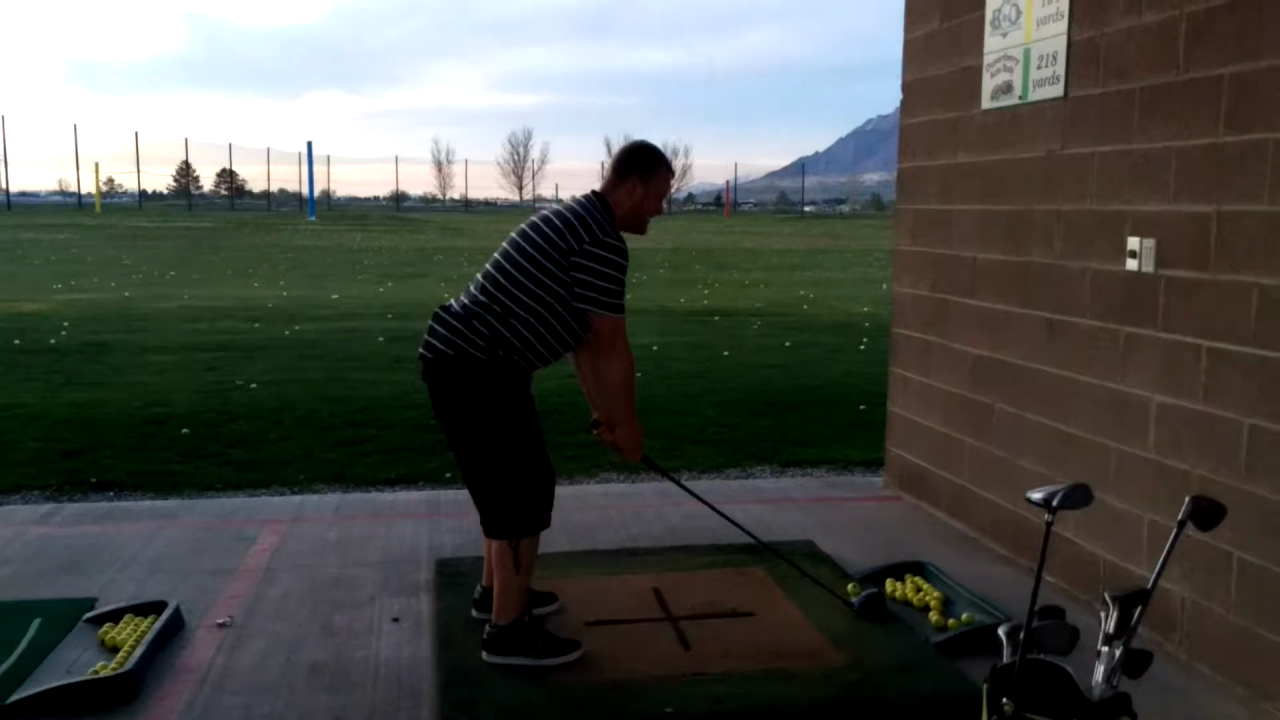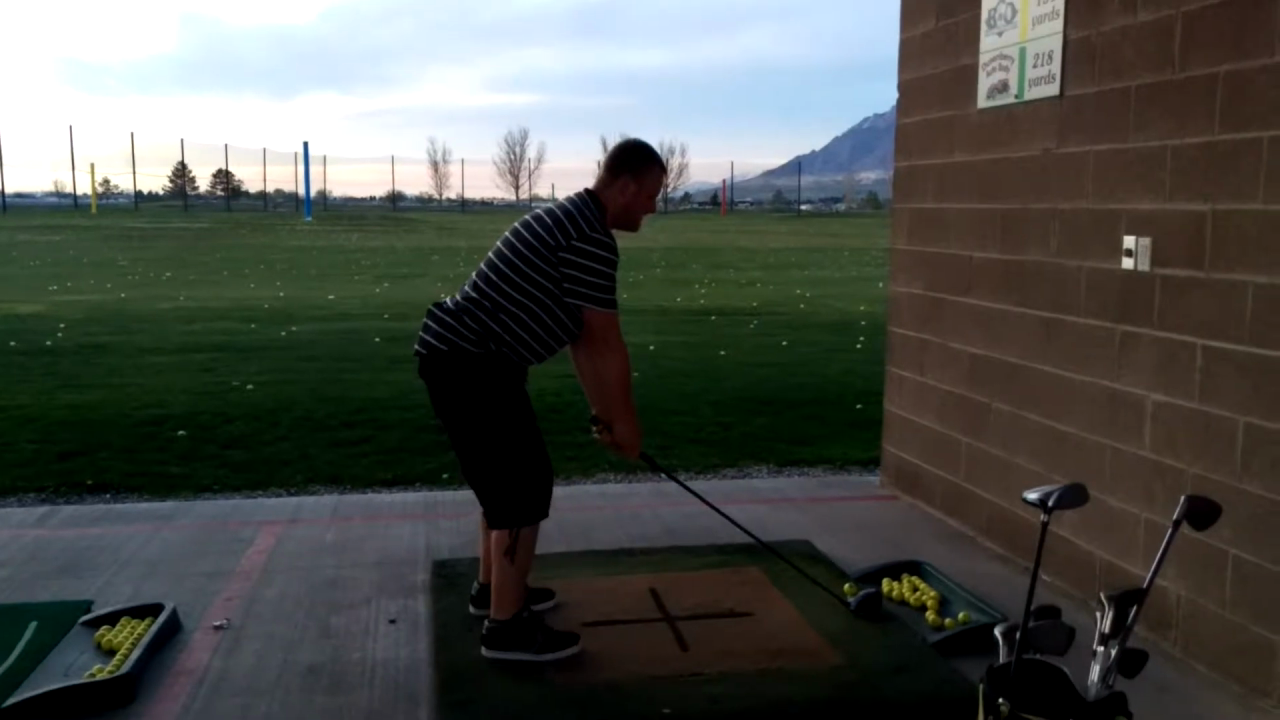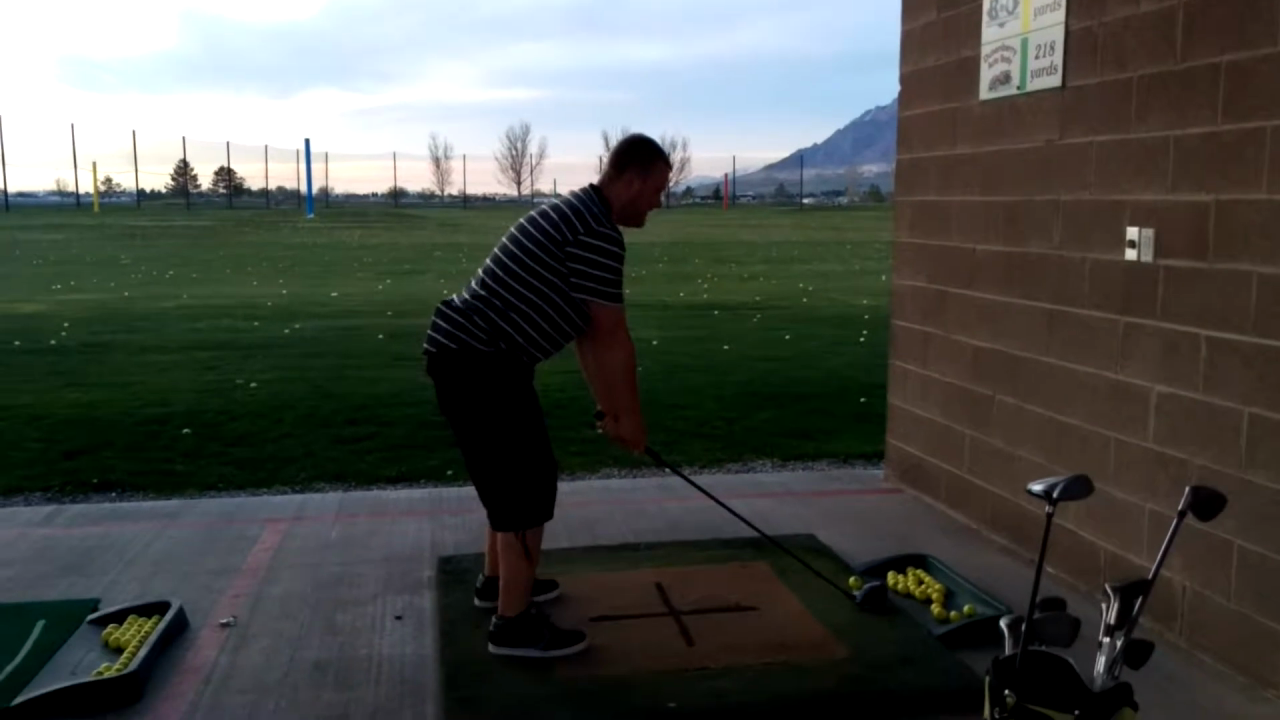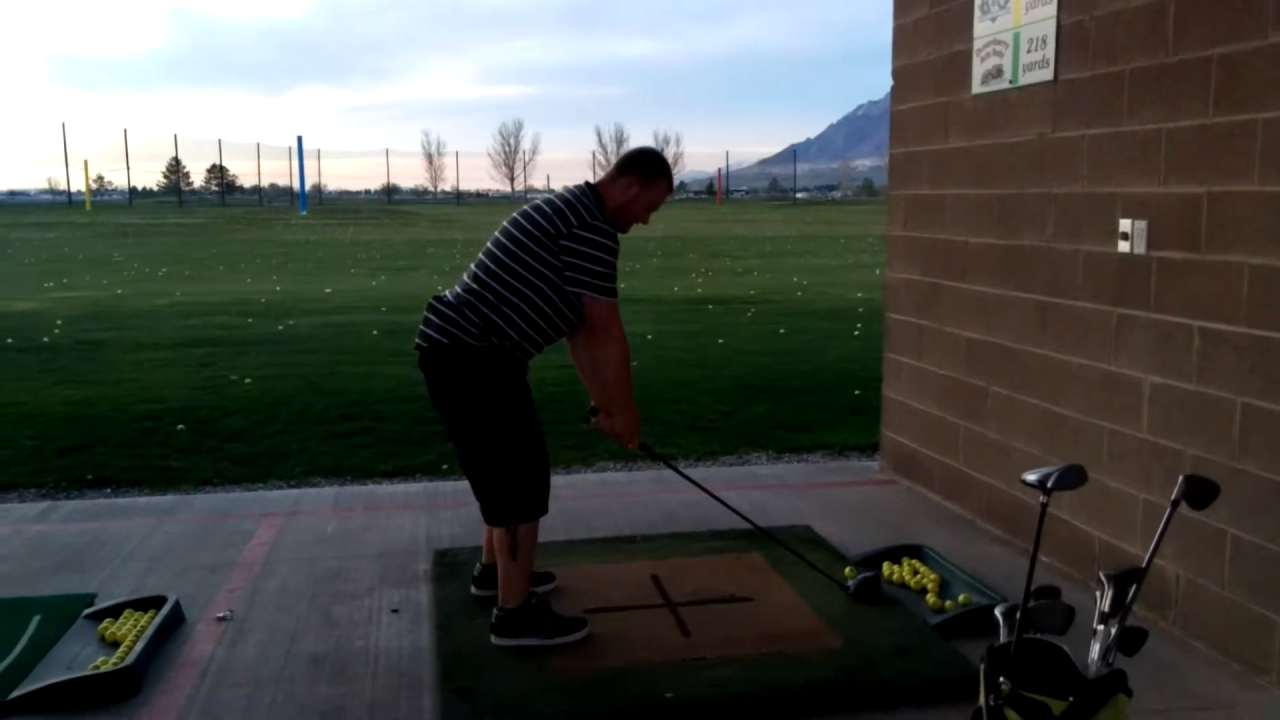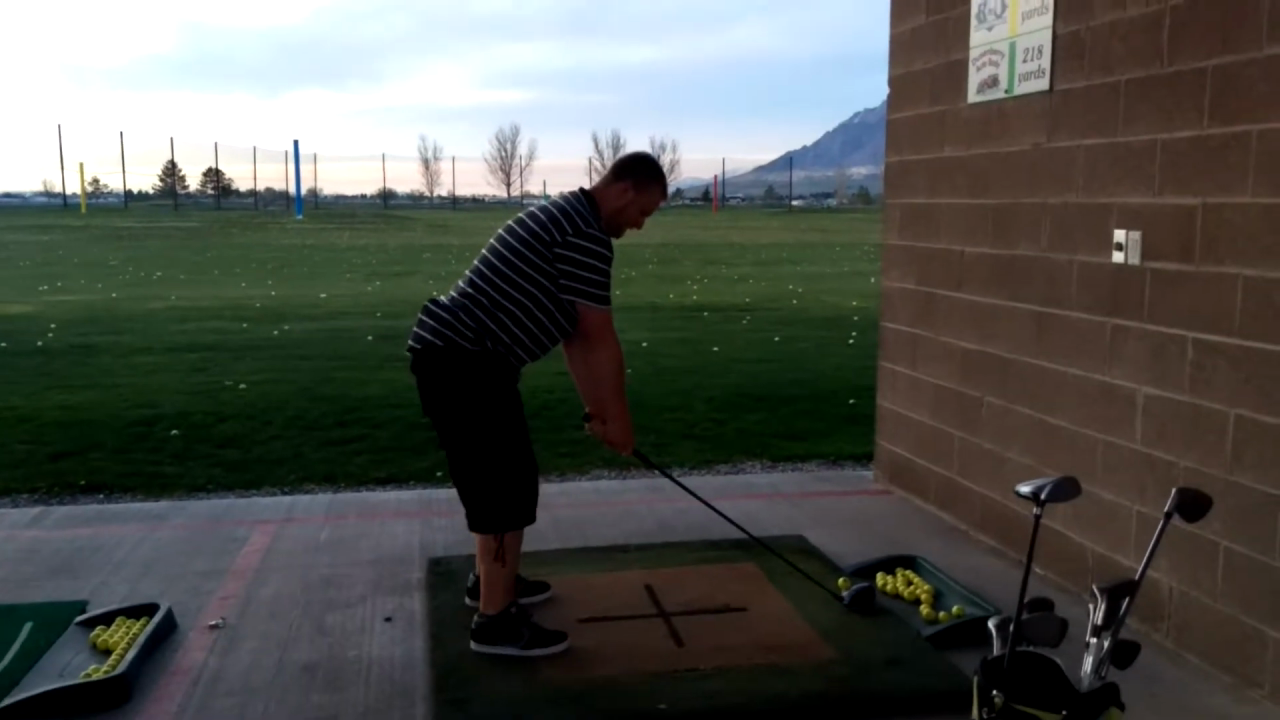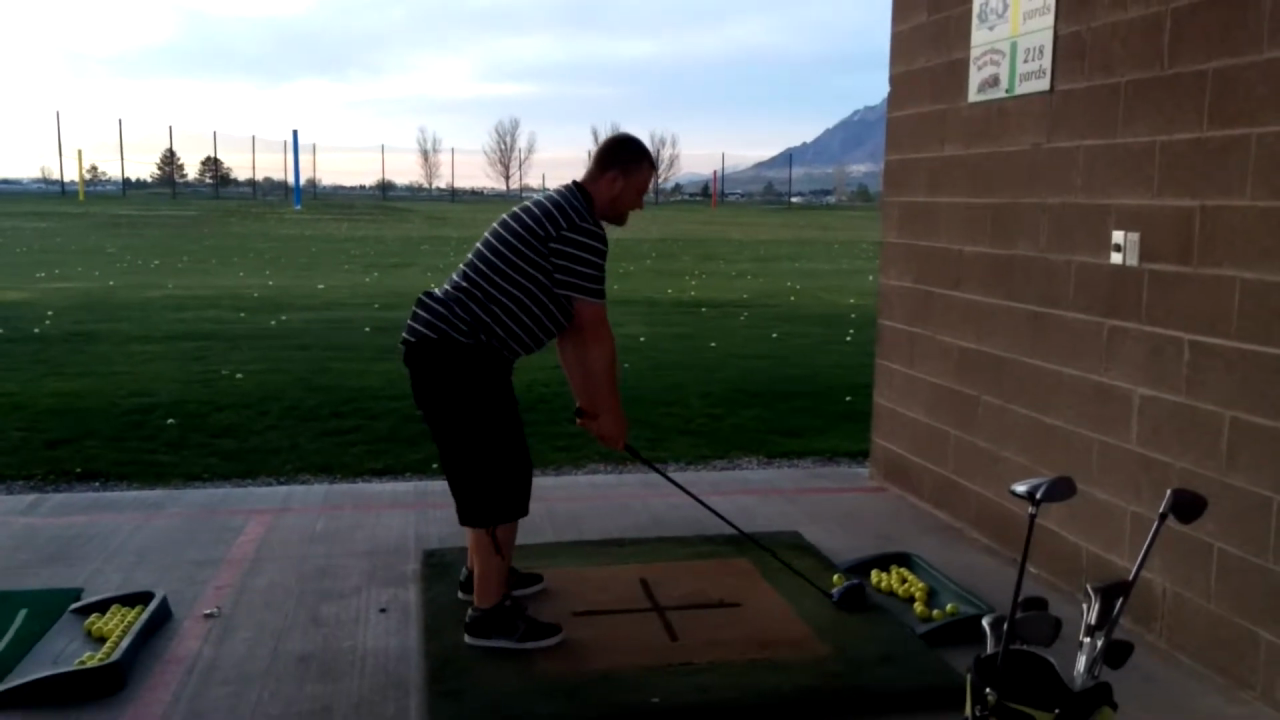
dt=0.5s
person 1, frame 1
left shoulder: (575, 221)
right shoulder: (602, 242)
left elbow: (584, 339)
right elbow: (611, 348)
left wrist: (602, 415)
right wrist: (626, 425)
left hip: (460, 356)
right hip: (478, 366)
left knee: (506, 479)
right knee: (523, 490)
left ankle: (495, 590)
right ankle: (507, 630)
person 1, frame 2
left shoulder: (571, 221)
right shoulder: (591, 238)
left elbow: (582, 336)
right elbow: (606, 343)
left wrist: (602, 412)
right wrist: (625, 421)
left hip: (461, 354)
right hip: (472, 362)
left knee: (506, 476)
right knee: (521, 484)
left ankle: (494, 586)
right ankle: (507, 626)
person 1, frame 3
left shoulder: (575, 215)
right shoulder: (598, 234)
left elbow: (588, 333)
right elbow: (612, 338)
left wrist: (608, 409)
right wrist: (630, 416)
left hip: (464, 350)
right hip: (480, 361)
left knee: (511, 473)
right knee: (526, 483)
left ankle: (497, 579)
right ankle: (513, 624)
person 1, frame 4
left shoulder: (570, 213)
right shoulder: (591, 228)
left elbow: (579, 328)
right elbow: (606, 333)
left wrist: (601, 404)
right wrist: (623, 412)
left hip: (457, 345)
right hip: (472, 355)
left knee: (508, 464)
right knee: (519, 475)
left ankle: (494, 568)
right ankle: (515, 614)
person 1, frame 5
left shoulder: (565, 218)
right shoulder: (586, 234)
left elbow: (575, 334)
right elbow: (600, 340)
left wrist: (596, 410)
right wrist: (617, 419)
left hip: (451, 351)
right hip: (464, 360)
left knee: (503, 474)
right knee: (508, 483)
left ankle: (489, 579)
right ankle: (495, 620)
person 1, frame 6
left shoulder: (560, 212)
right shoulder: (581, 230)
left elbow: (569, 328)
right elbow: (594, 335)
left wrist: (587, 406)
right wrist: (610, 414)
left hip: (445, 344)
right hip: (457, 353)
left knee: (492, 468)
right knee: (501, 477)
left ankle: (481, 571)
right ankle: (489, 614)
